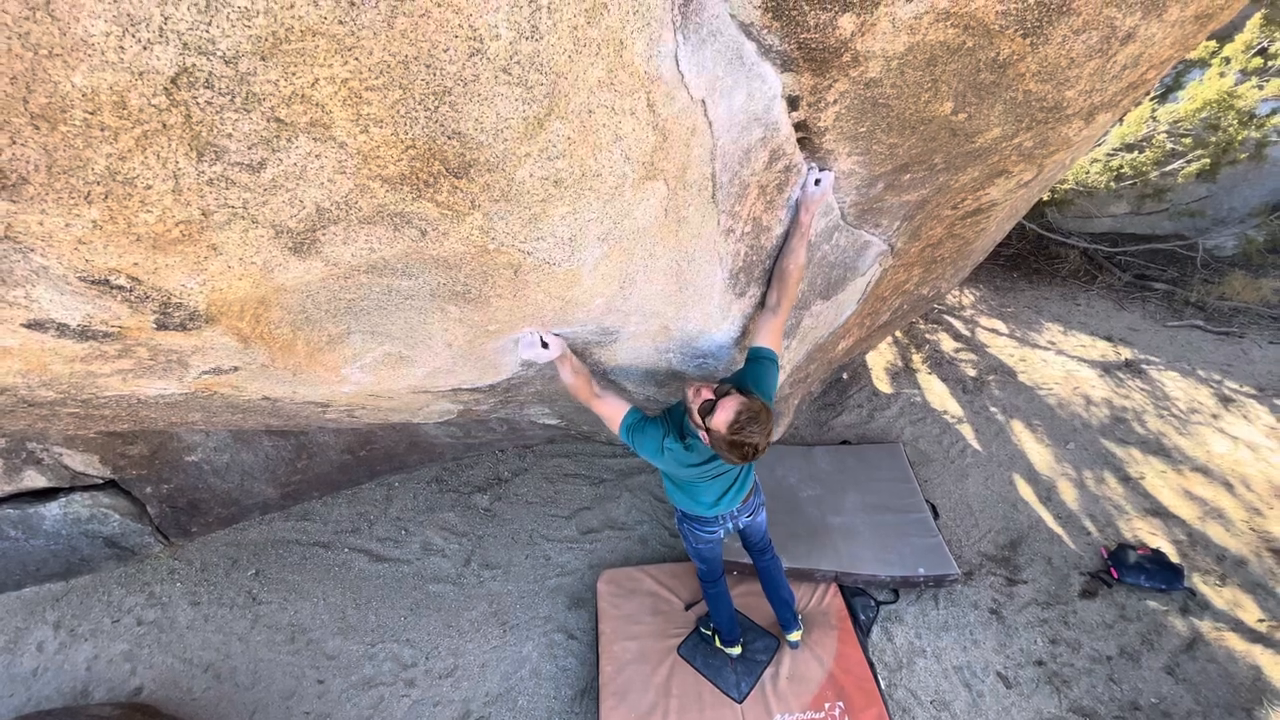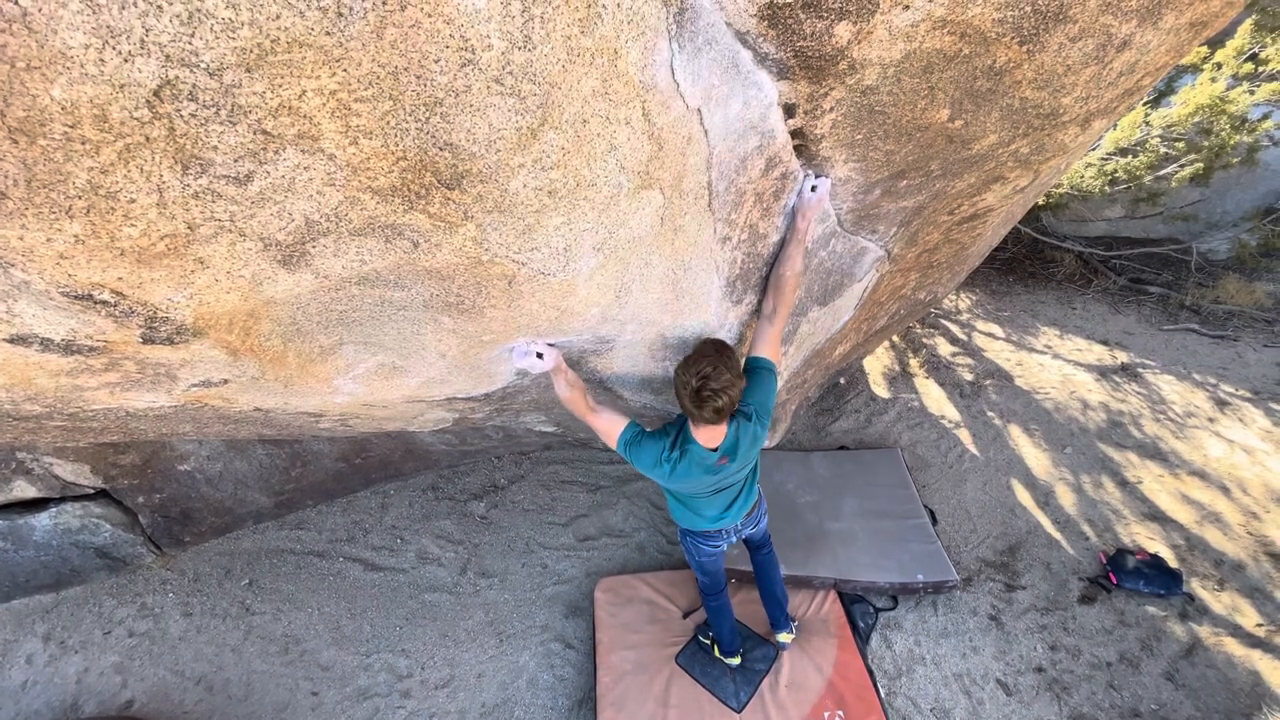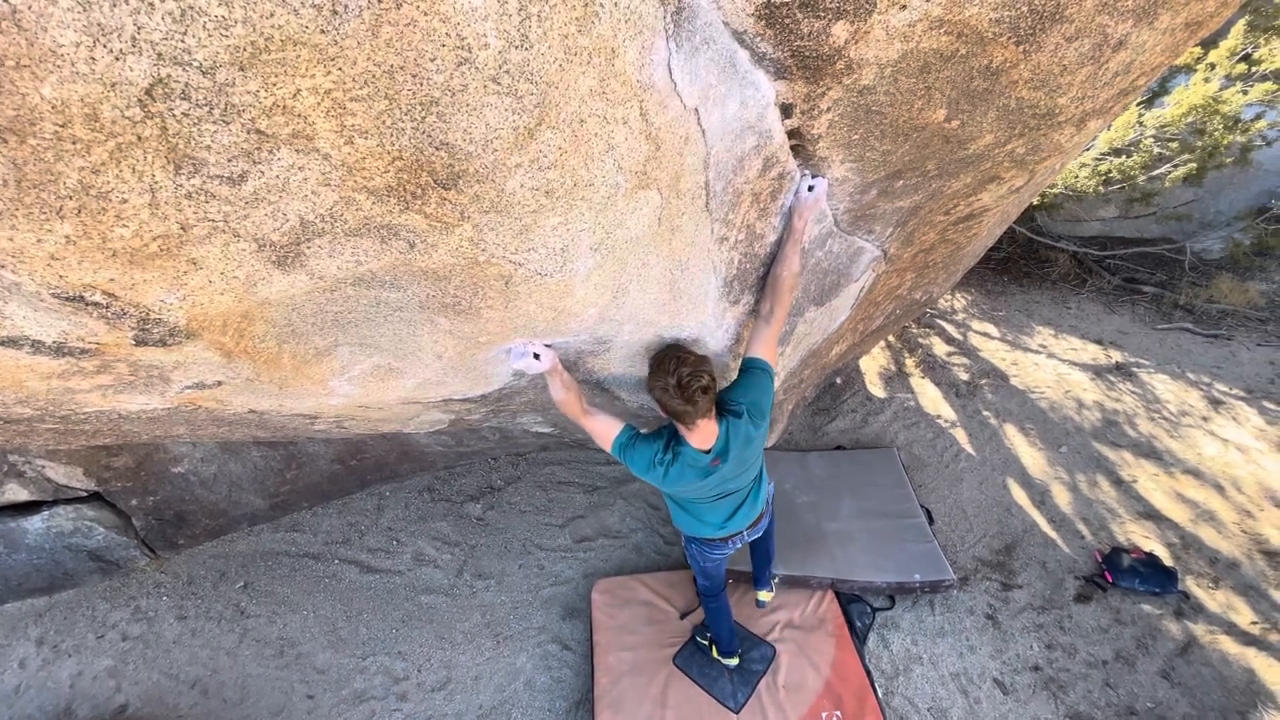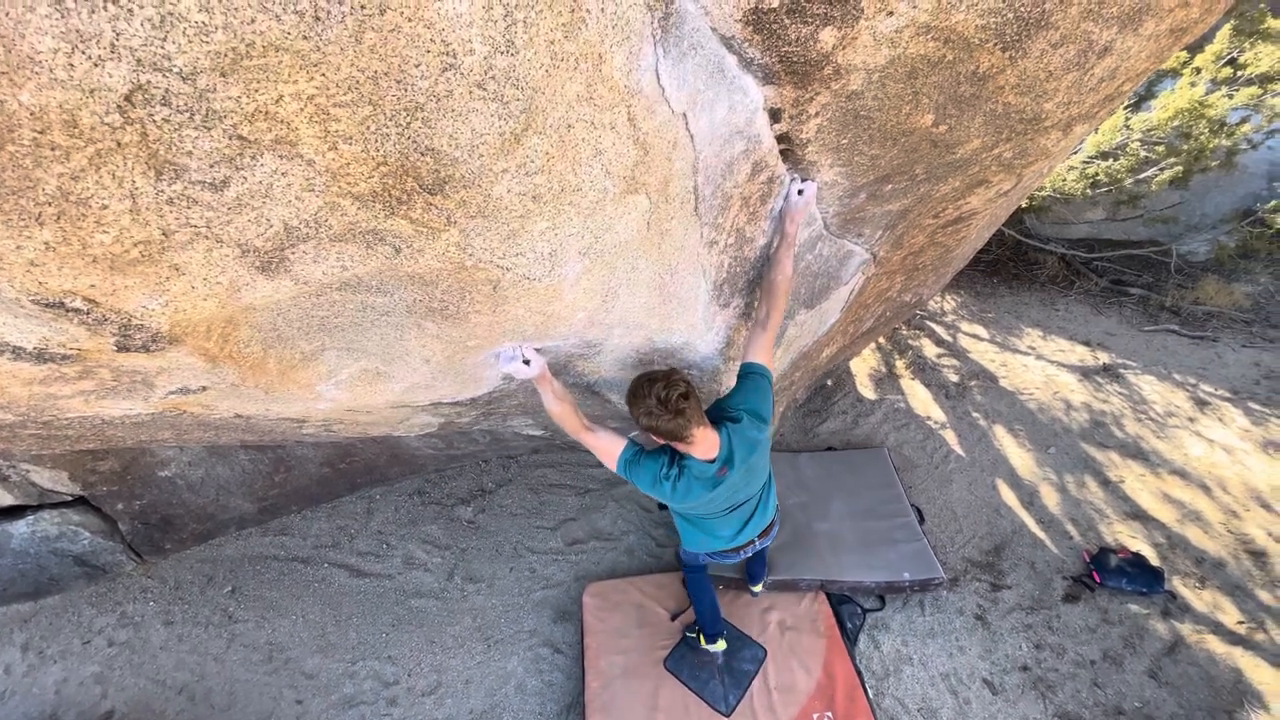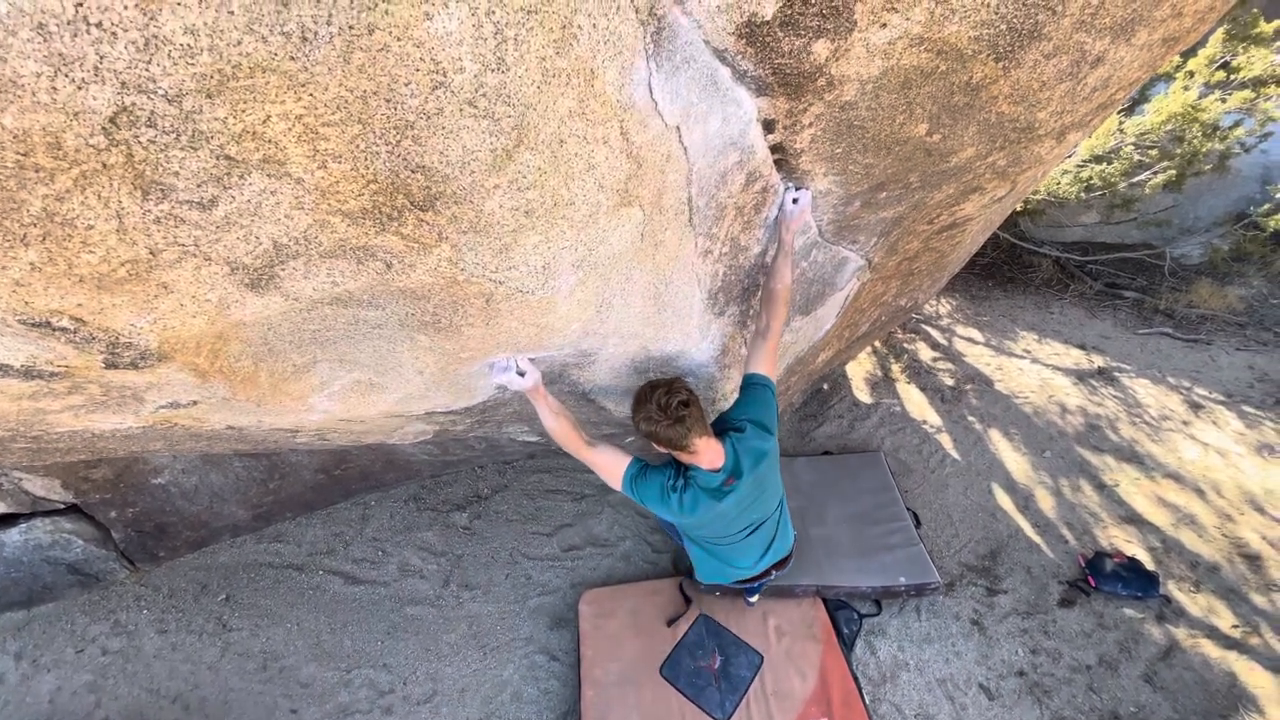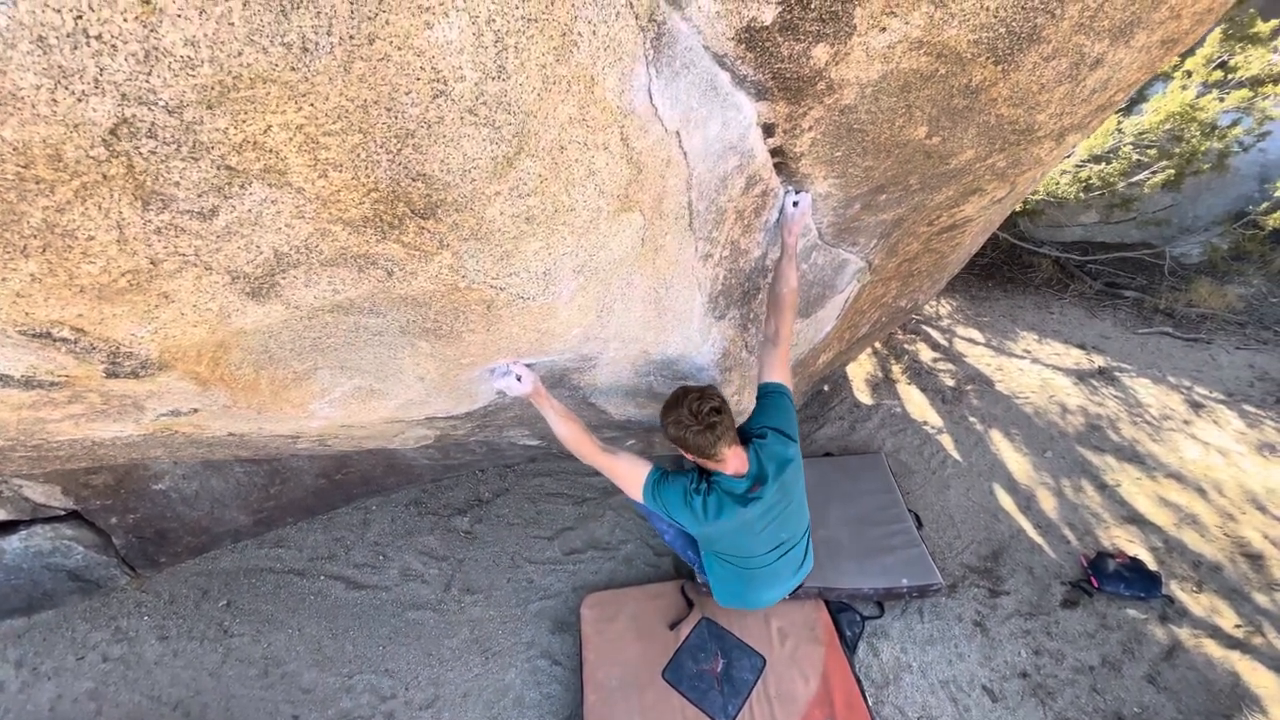
dt=0.7s
person 1, frame 1
left shoulder: (663, 444)
right shoulder: (755, 392)
left elbow: (593, 395)
right elbow: (778, 305)
left wrist: (560, 355)
right wrist: (806, 212)
left hip: (701, 521)
right hip: (747, 501)
left knee: (711, 574)
right knee: (764, 554)
left ankle: (728, 638)
right ankle: (791, 626)
person 1, frame 2
left shoulder: (660, 458)
right shoulder: (756, 417)
left elbow: (589, 411)
right elbow: (774, 313)
left wrist: (556, 367)
right wrist: (802, 220)
left hip: (703, 532)
right hip: (750, 512)
left knee: (713, 586)
right knee: (762, 548)
left ankle: (727, 647)
right ankle: (782, 627)
person 1, frame 3
left shoulder: (654, 461)
right shoulder: (749, 413)
left elbow: (584, 413)
right elbow: (771, 314)
left wrist: (551, 369)
right wrist: (799, 221)
left hip: (708, 539)
right hip: (755, 518)
left knee: (711, 588)
left ankle: (725, 647)
right ankle: (764, 585)
person 1, frame 4
left shoulder: (664, 479)
right shoulder: (749, 419)
left elbow: (584, 431)
right elbow: (767, 321)
left wrist: (542, 379)
right wrist: (790, 227)
left hip: (714, 548)
right hip: (765, 528)
left knee: (691, 563)
left ankle: (712, 634)
right ankle: (756, 579)
person 1, frame 5
left shoulder: (669, 492)
right shoulder: (755, 431)
left elbow: (583, 446)
right elbow: (768, 330)
left wrist: (535, 391)
right wrist: (786, 236)
left hip: (727, 571)
right hip: (779, 554)
right ankle: (752, 589)
person 1, frame 6
left shoulder: (694, 501)
right shoulder: (777, 439)
left elbow: (597, 455)
right elbow: (777, 335)
left wrist: (537, 395)
right wrist: (790, 240)
left hip: (744, 593)
right hip: (798, 569)
left knee: (641, 494)
left ankle: (708, 575)
